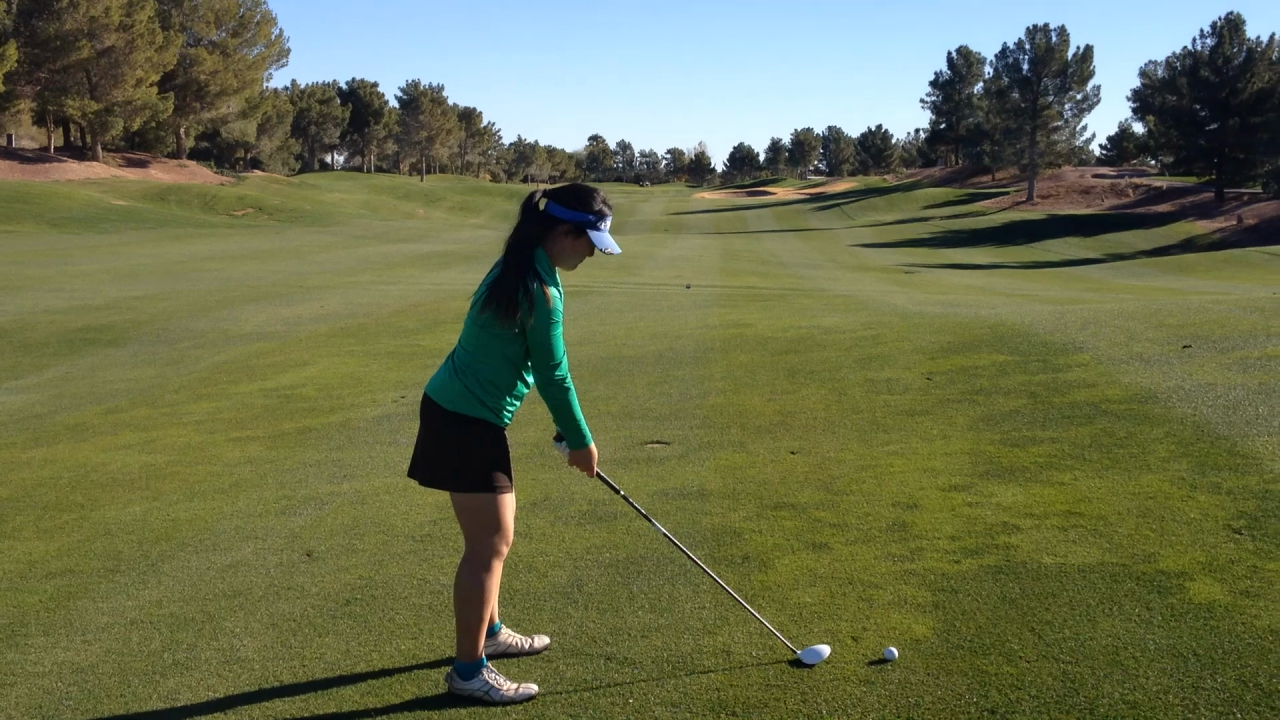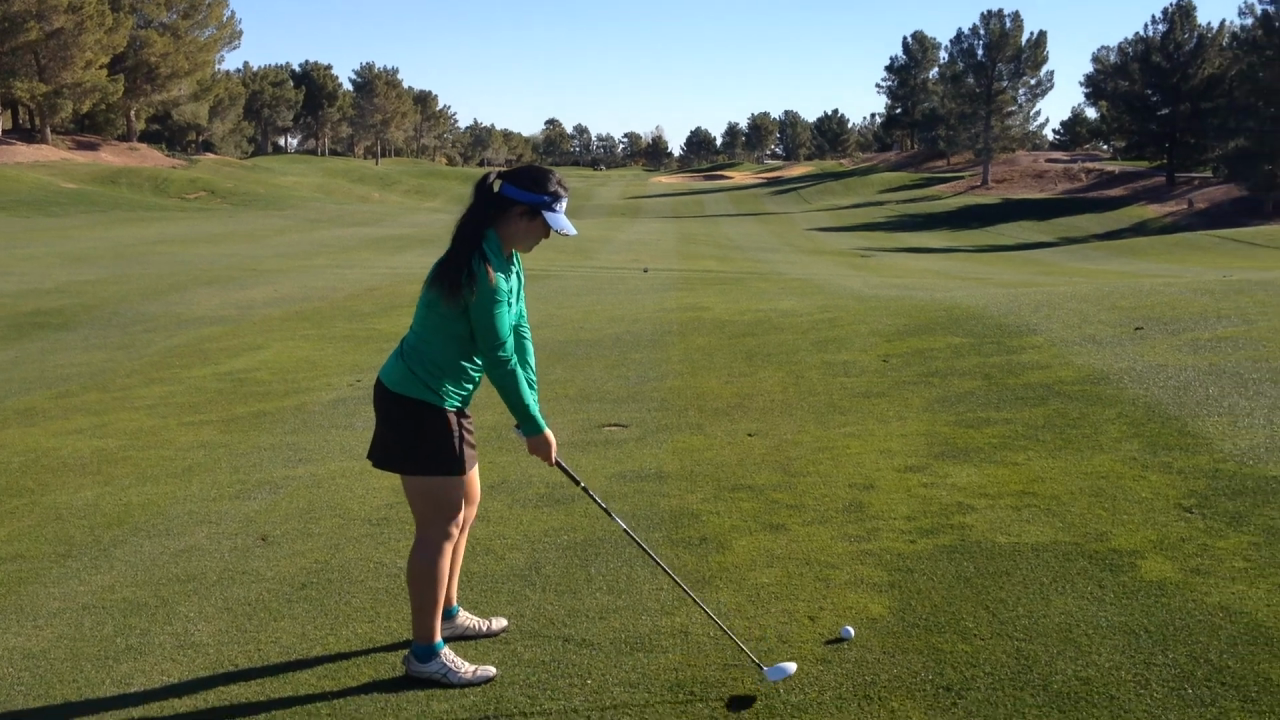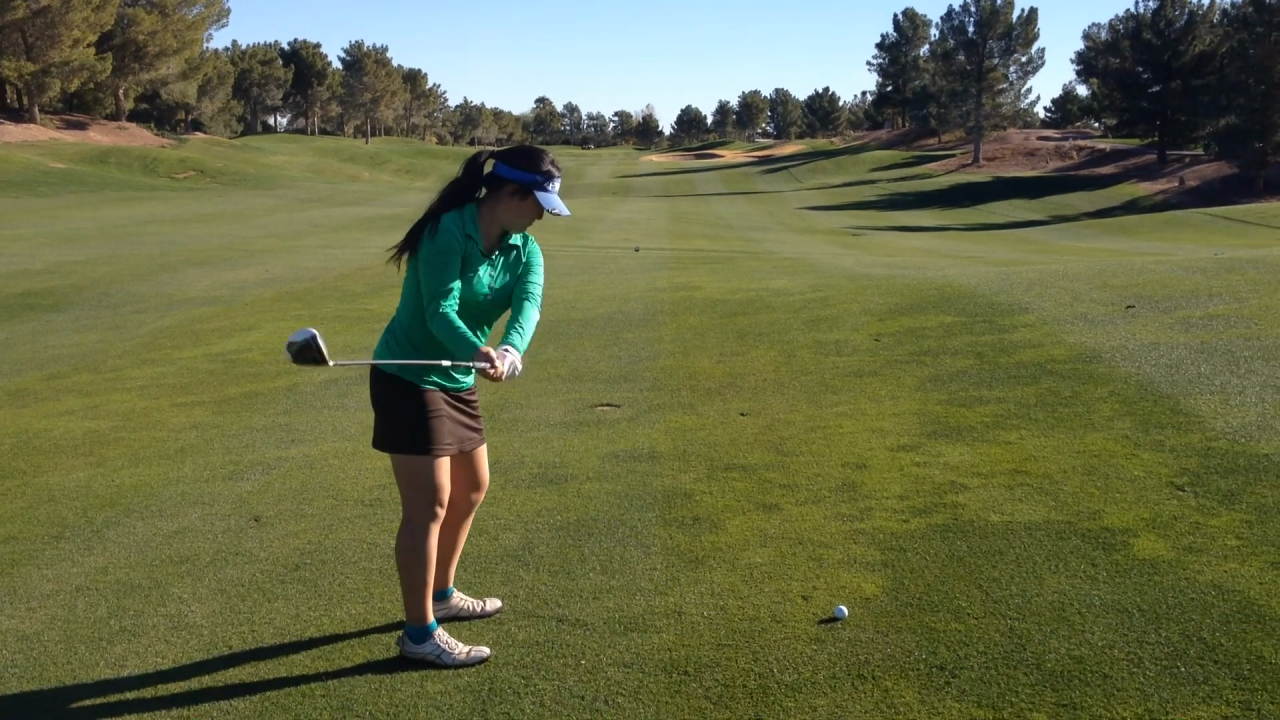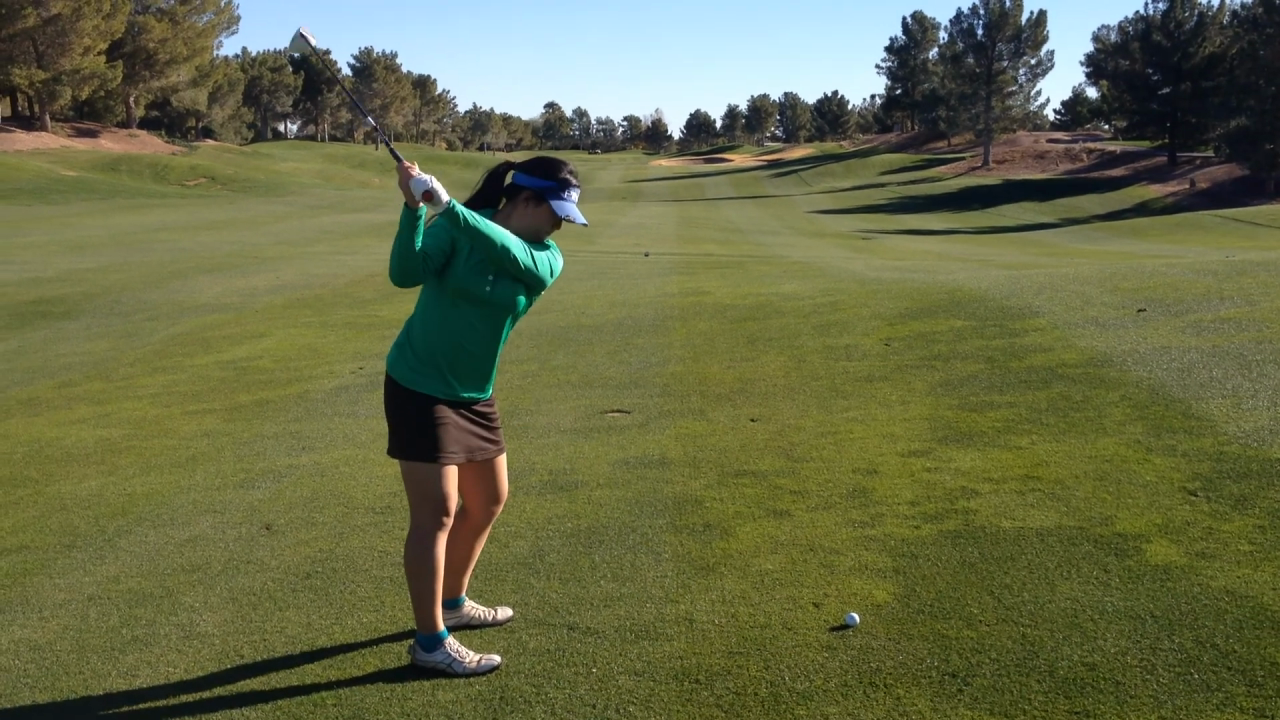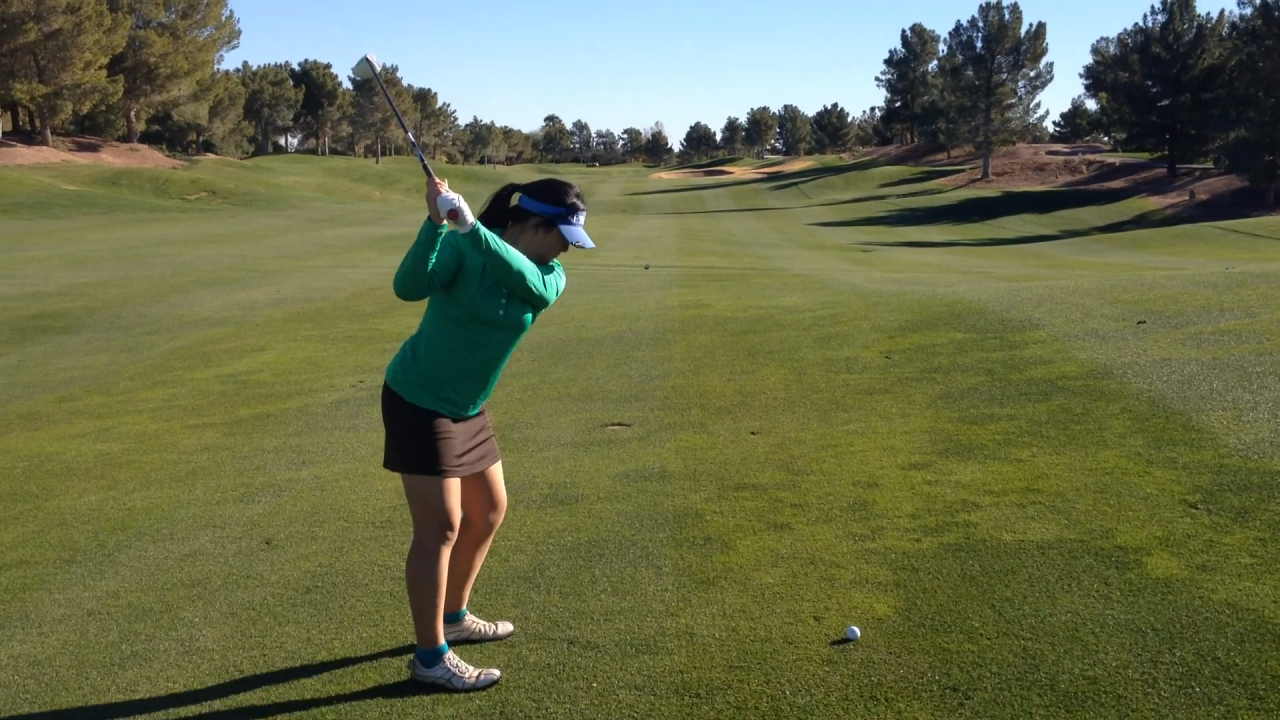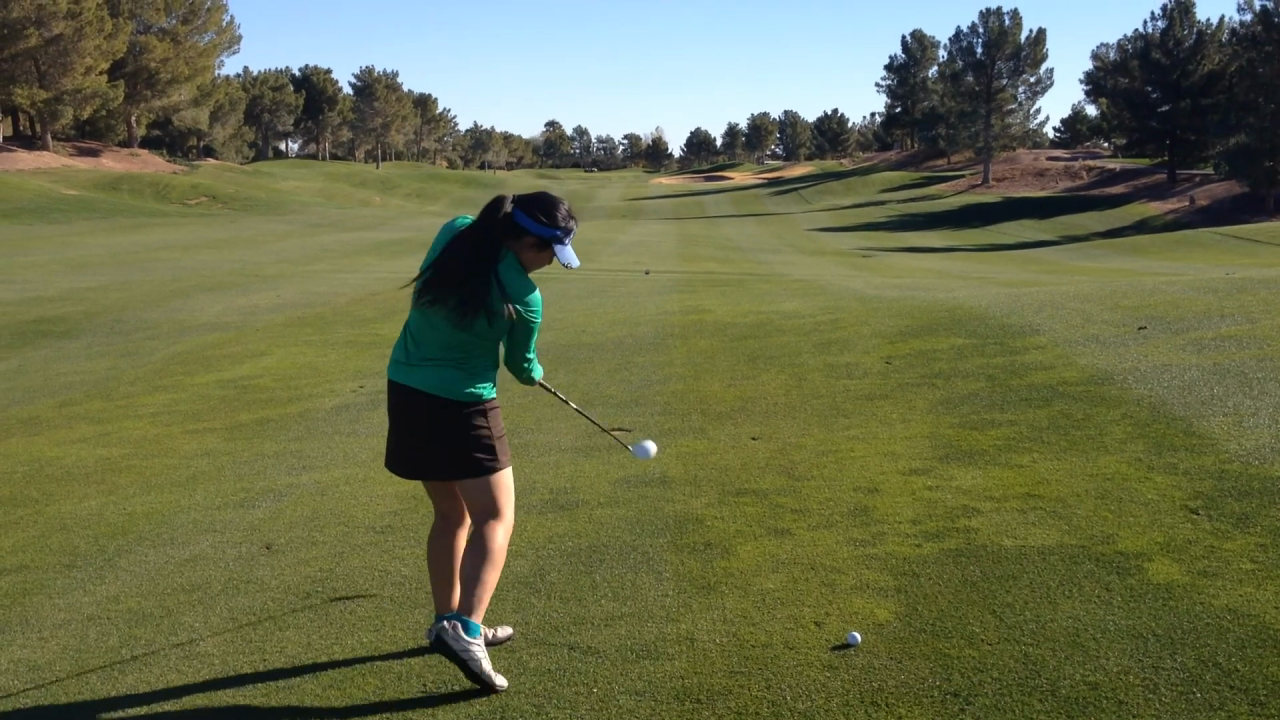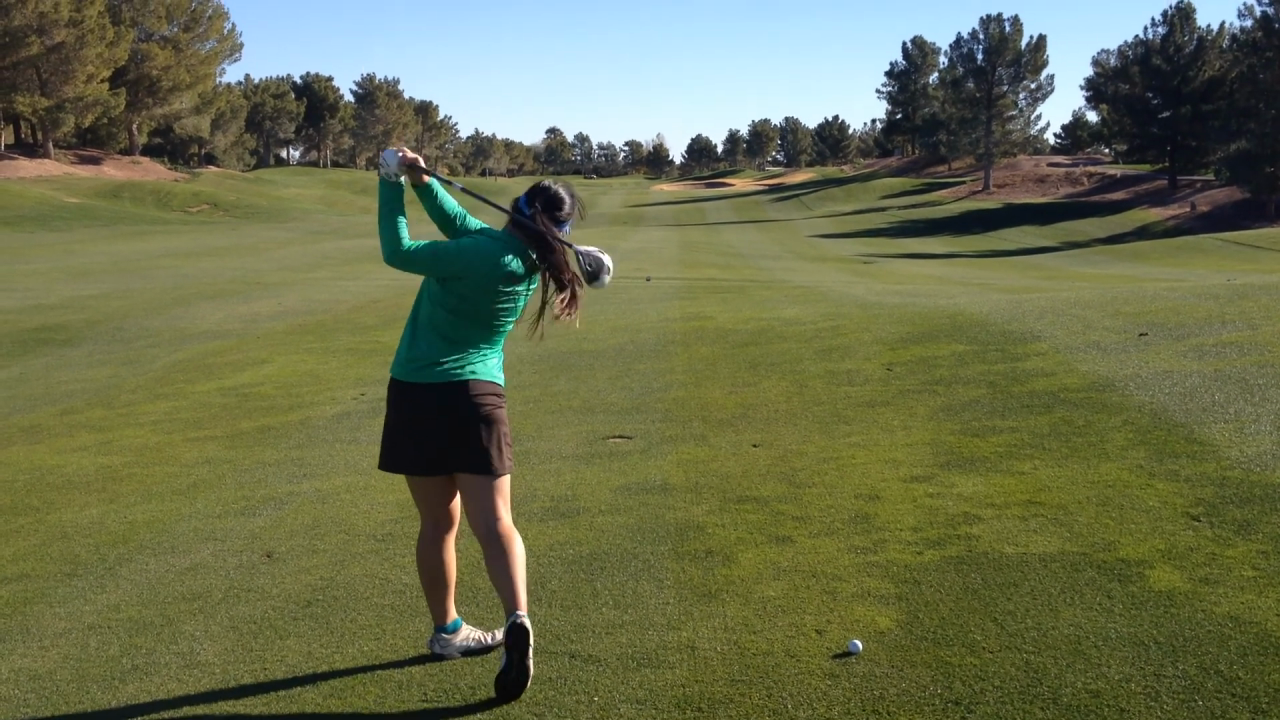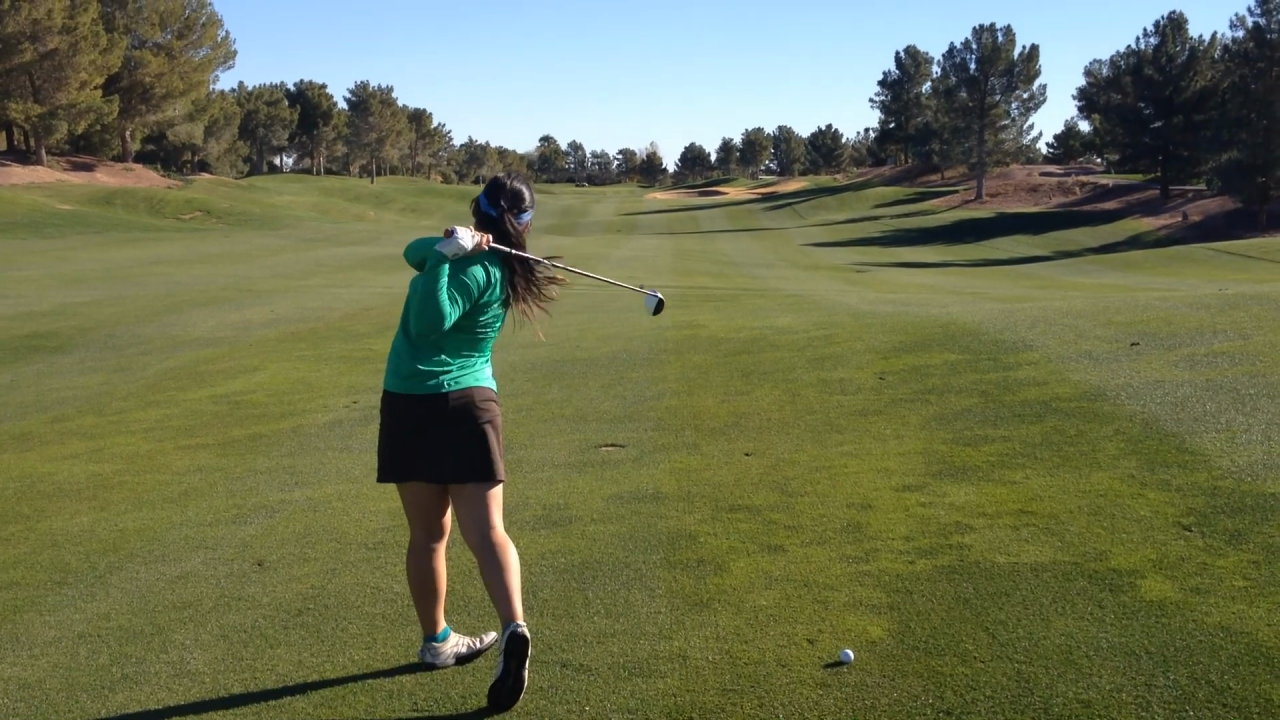
dt=0.3s
person 1, frame 1
left shoulder: (527, 267)
right shoulder: (538, 290)
left elbow: (548, 367)
right elbow: (552, 376)
left wrist: (569, 432)
right wrist: (581, 441)
left hip: (469, 413)
right hip: (466, 421)
left knee: (498, 529)
right knee: (489, 543)
left ankle: (489, 633)
right ankle: (468, 670)
person 1, frame 2
left shoulder: (504, 258)
right shoulder: (483, 270)
left elbow: (519, 337)
right elbow: (499, 359)
left wrist: (531, 412)
right wrist: (535, 427)
left hip: (441, 400)
right hip: (417, 402)
left knee: (464, 507)
right knee: (441, 525)
left ankle: (447, 615)
right ankle: (426, 652)
person 1, frame 3
left shoulder: (526, 251)
right shoulder: (448, 230)
left elbow: (527, 304)
right elbow: (439, 314)
left wrist: (511, 350)
right wrist: (476, 353)
left hip: (456, 381)
right hip: (409, 379)
left knee: (470, 490)
right knee: (429, 504)
left ankle: (441, 595)
right ankle: (420, 633)
person 1, frame 4
left shoulder: (544, 259)
right shoulder: (462, 225)
left elbow: (504, 253)
right elbow: (403, 275)
left wrist: (444, 205)
right wrist: (418, 205)
left hip: (474, 394)
right hip: (419, 387)
left knee: (488, 501)
right knee: (437, 512)
left ankle: (451, 603)
right ankle: (430, 641)
person 1, frame 5
left shoulder: (550, 277)
right shoulder: (463, 245)
left elbow: (519, 278)
right elbow: (407, 286)
left wrist: (466, 222)
right wrist: (436, 222)
left hip: (467, 408)
right hip: (418, 403)
left knee: (489, 510)
right knee: (440, 526)
left ankle: (452, 617)
right ankle: (430, 656)
person 1, frame 6
left shoulder: (459, 234)
right shoulder: (522, 298)
right elbow: (519, 362)
right wrist: (529, 375)
left hip: (408, 393)
right hip: (459, 408)
left knee: (453, 512)
right knee: (495, 520)
left ankle: (449, 623)
right ankle: (464, 633)
person 1, frame 7
left shoulder: (482, 252)
right shoulder: (524, 262)
left elbow: (398, 252)
left wrist: (394, 179)
right wrist: (423, 175)
left hip: (415, 393)
right hip: (475, 396)
left knee: (439, 520)
right knee: (493, 520)
left ankle: (448, 630)
right ankle: (517, 620)
person 1, frame 8
left shoulder: (475, 268)
right shoulder: (499, 262)
left elbow: (428, 325)
left wrist: (447, 251)
left hip: (411, 404)
right hip: (470, 404)
left knee: (428, 532)
right knee: (487, 530)
left ankle: (436, 639)
right ankle: (514, 628)
